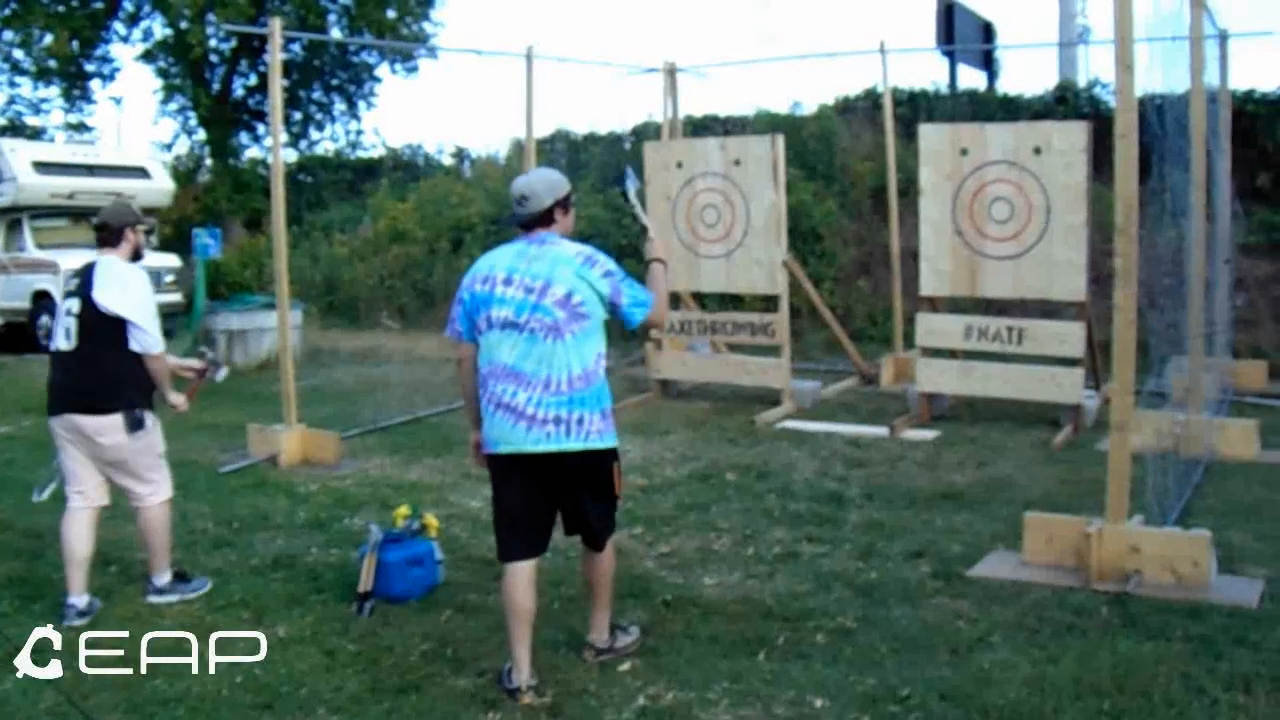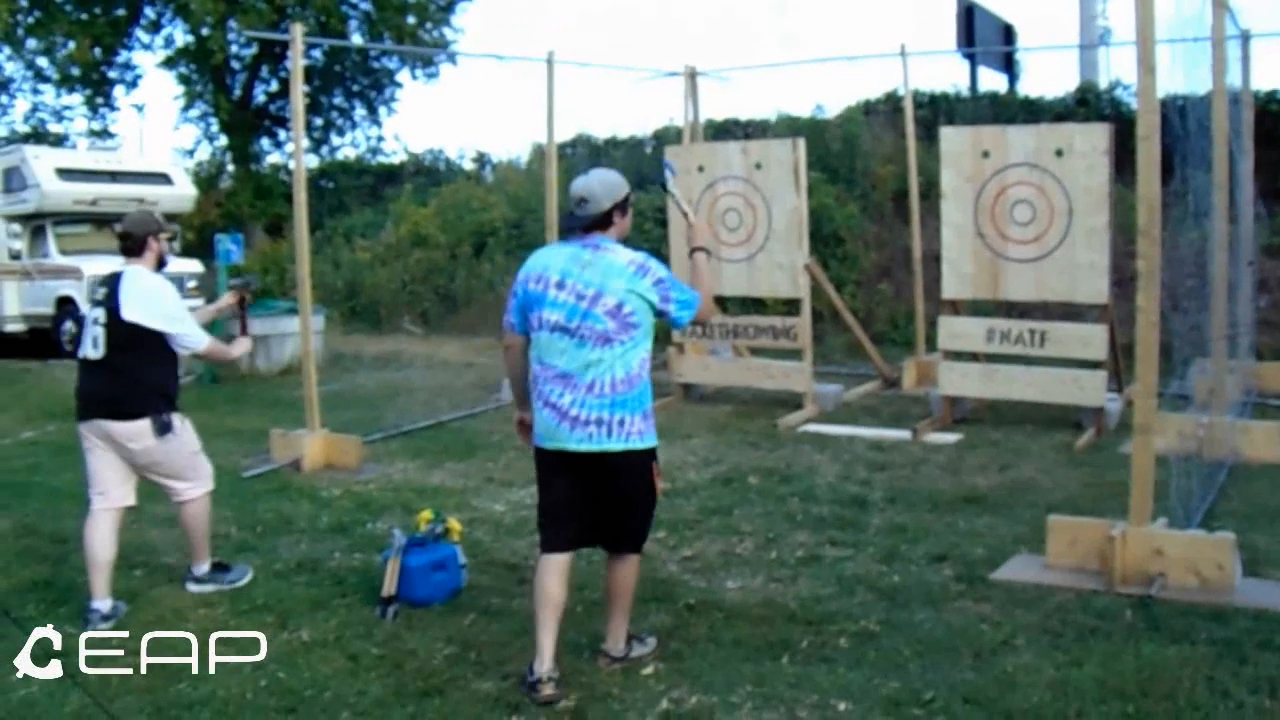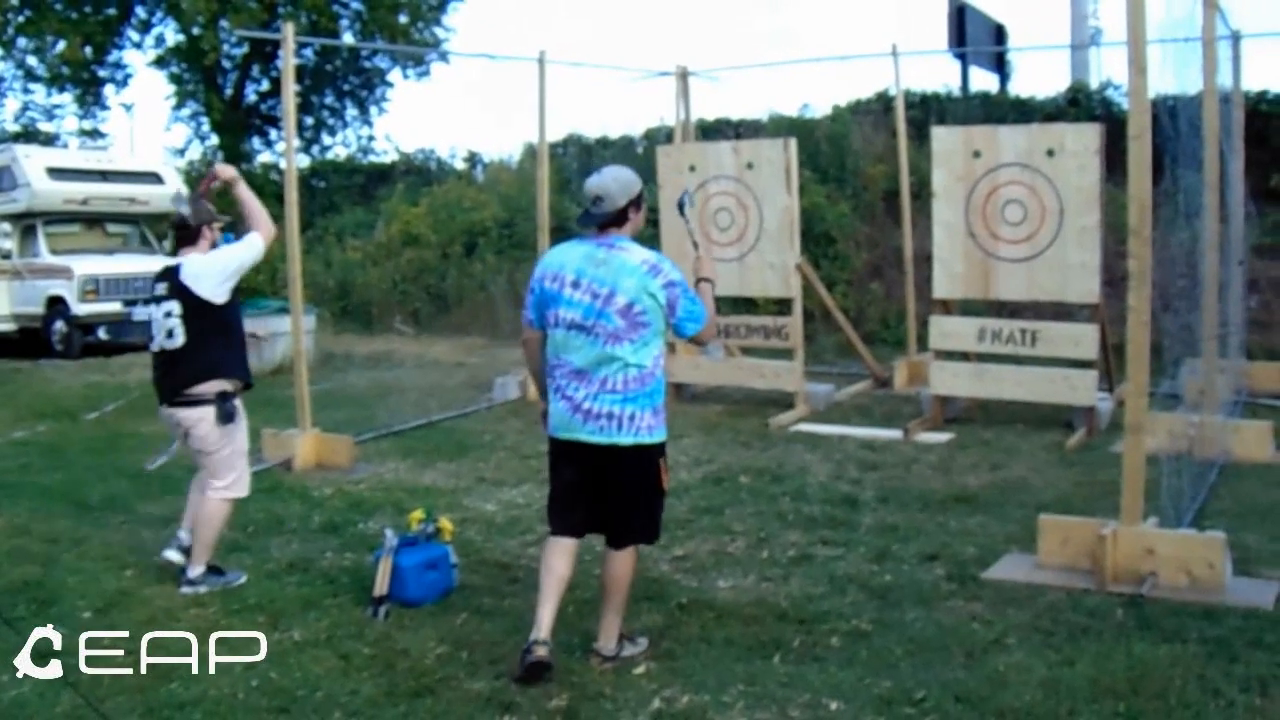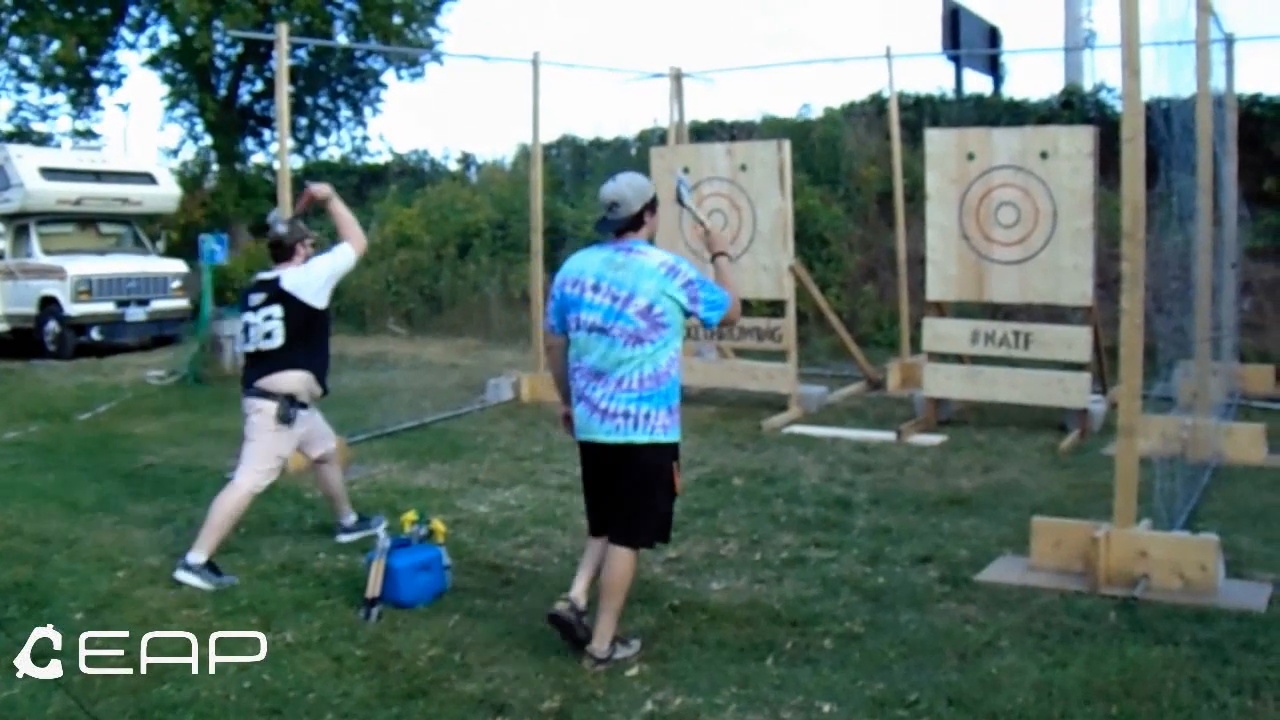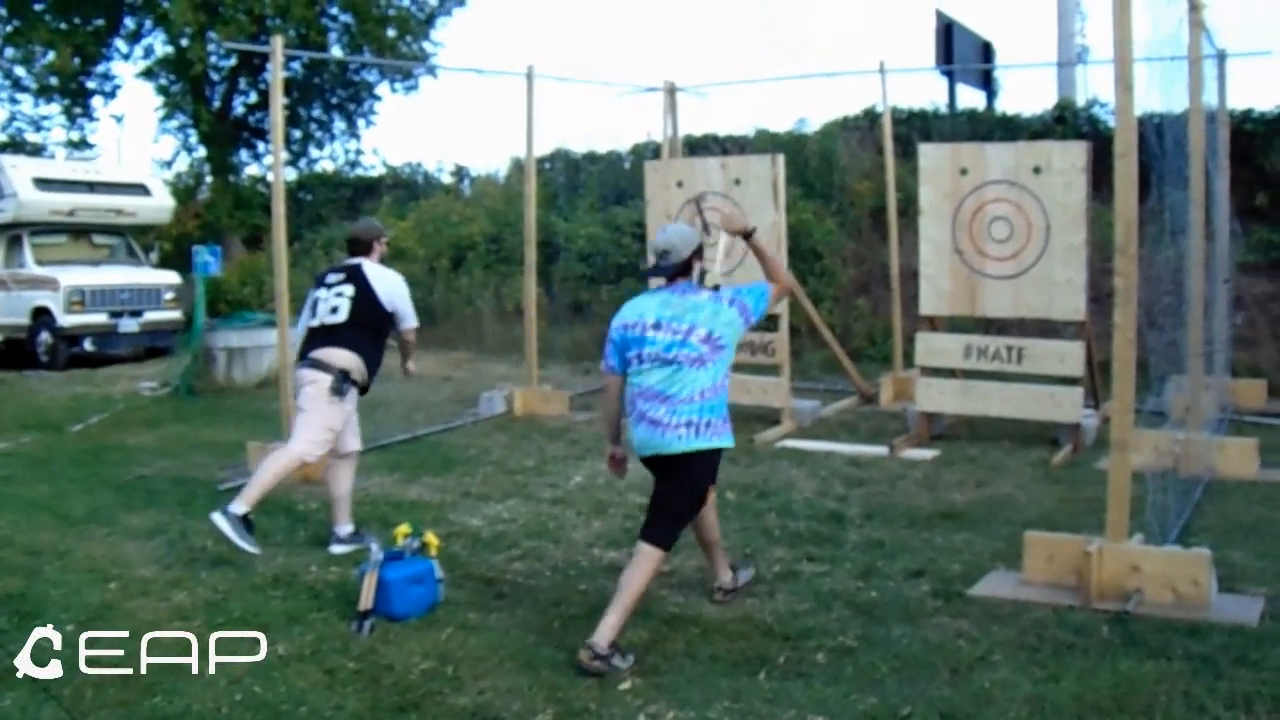
dt=0.5s
person 1, frame 1
left shoulder: (482, 271)
right shoulder: (589, 264)
left elbow: (465, 357)
right elbow: (654, 314)
left wrist: (477, 425)
right wrist: (657, 261)
left hip: (510, 436)
right hip: (582, 433)
left knee: (519, 553)
right knee: (597, 536)
left ankle: (522, 674)
right ankle: (600, 635)
person 1, frame 2
left shoulder: (537, 265)
right shoulder: (641, 271)
left elbow: (513, 344)
right elbow: (702, 310)
left wrist: (522, 404)
right wrist: (699, 252)
left hip: (555, 433)
right hip: (623, 435)
left knee: (555, 547)
right knee: (624, 543)
left ankle: (544, 667)
right ankle: (617, 643)
person 1, frame 3
left shoulder: (554, 261)
right shoulder: (655, 270)
left elbow: (531, 339)
right elbow: (703, 333)
left wrist: (546, 396)
right wrist: (705, 281)
left hip: (569, 424)
right hip: (632, 428)
left knee: (564, 530)
right knee: (622, 539)
left ankle: (540, 637)
right ankle: (609, 643)
person 1, frame 4
left shoulder: (573, 268)
right shoulder: (672, 273)
left elbow: (555, 344)
right elbow: (731, 311)
left wrist: (567, 401)
right wrist: (720, 255)
left hip: (591, 423)
right hip: (648, 427)
left knee: (605, 527)
right knee: (627, 538)
left ankle: (573, 600)
right ankle: (601, 643)
person 1, frame 5
left shoulder: (630, 313)
right shoulder: (724, 307)
left elbow: (613, 387)
right elbow: (783, 284)
left wrist: (614, 443)
right wrist: (749, 236)
left hip: (648, 438)
right hip: (695, 439)
left knee: (699, 492)
right knee: (655, 540)
left ankle: (724, 577)
right ankle: (601, 643)
person 2, frame 1
left shoulder: (81, 279)
right shoulder: (128, 276)
right elbow: (147, 348)
left wrist: (178, 363)
right wrist: (168, 392)
left hip: (66, 409)
right hip: (114, 412)
left knee: (81, 500)
right knee: (153, 492)
left ankle: (77, 601)
right ankle: (163, 581)
person 2, frame 2
left shoulder: (108, 287)
right shoulder: (153, 288)
right elbow: (195, 344)
left wrist: (218, 308)
right wrist: (231, 351)
left hip: (95, 416)
right hip: (141, 417)
left knee: (105, 504)
right knee: (194, 483)
left ankle: (100, 606)
right ankle: (202, 570)
person 2, frame 3
left shoulder: (164, 280)
right shoulder: (209, 270)
right elbow: (265, 231)
right wrist: (234, 181)
left hip: (176, 400)
right hip: (210, 403)
left knee: (216, 474)
right knee: (222, 486)
left ankle: (183, 541)
right ankle: (197, 572)
person 2, frame 4
left shoulder: (257, 289)
right shoulder: (307, 280)
left elbow: (254, 342)
right elbow: (357, 244)
right wrist: (329, 199)
left hip: (284, 399)
right hip: (281, 403)
left knee: (327, 452)
right knee: (248, 481)
left ankle: (348, 521)
right ankle: (195, 561)
person 2, frame 5
left shoulder: (326, 278)
right shoulder: (389, 279)
left elbow: (302, 330)
right elbow: (407, 333)
right wrist: (407, 360)
left hip: (312, 369)
right hip: (335, 376)
left knee: (345, 451)
right knee: (304, 448)
left ankle: (343, 532)
right ankle: (237, 510)
